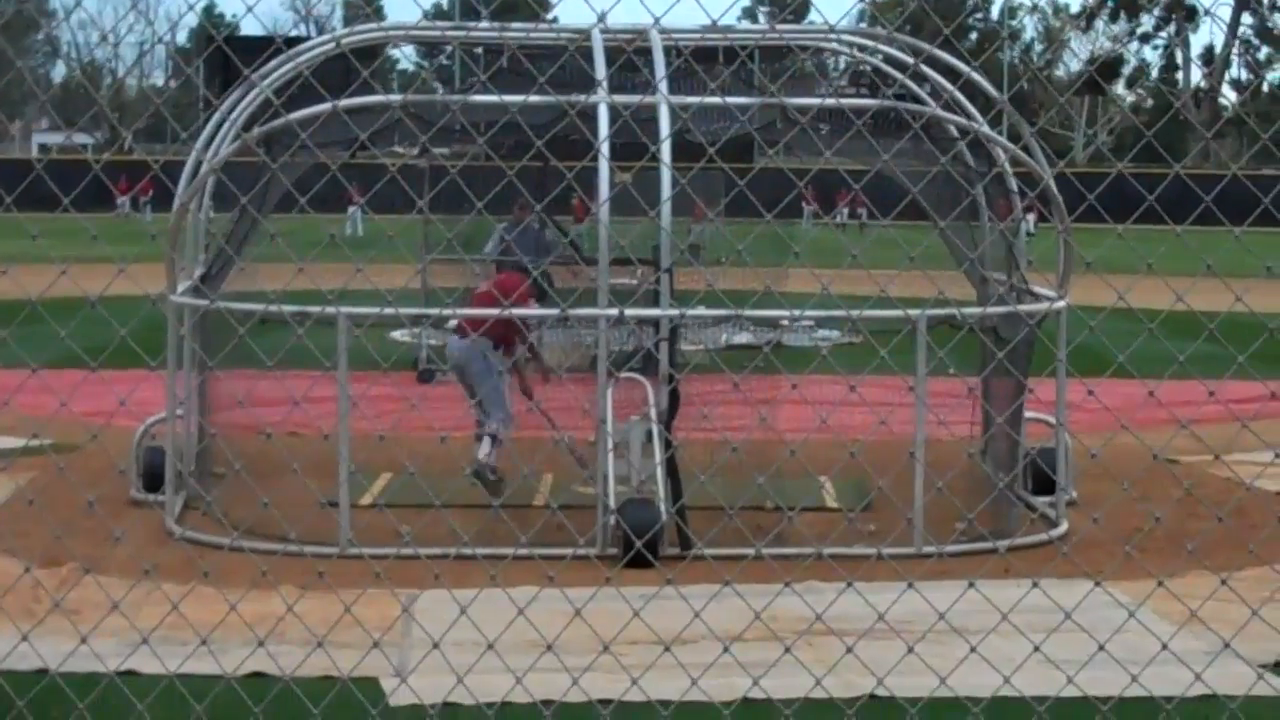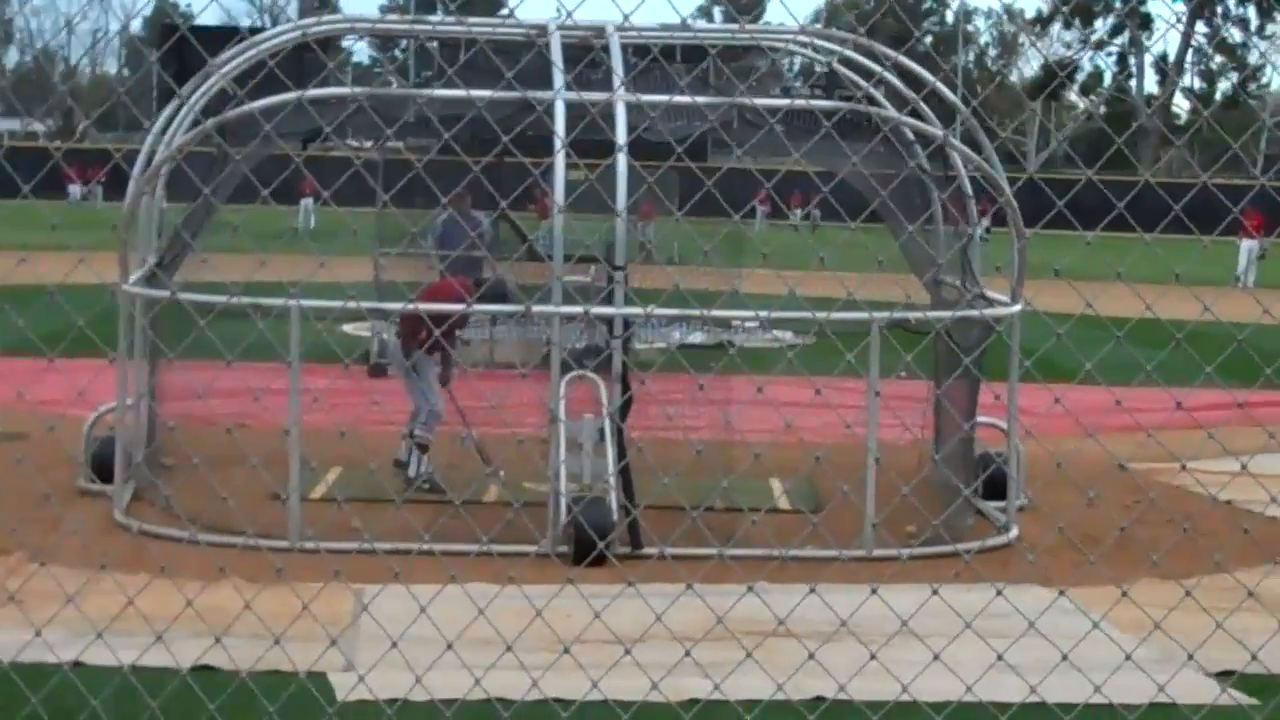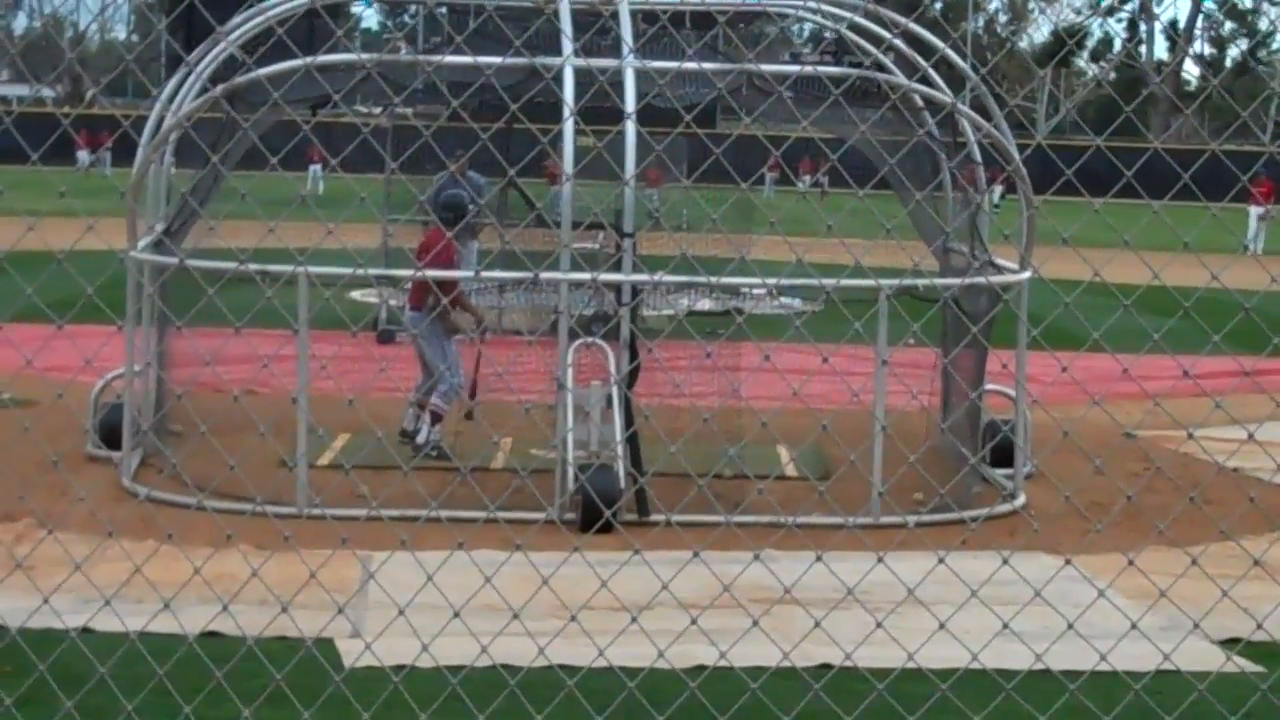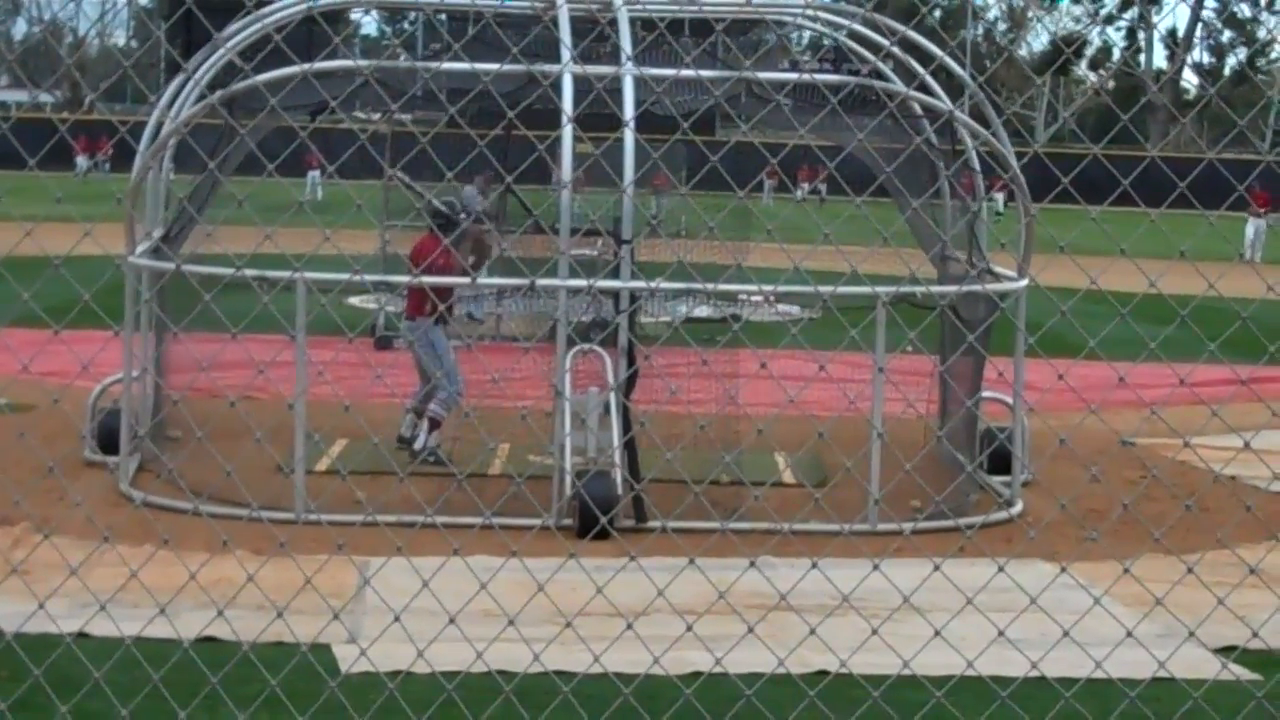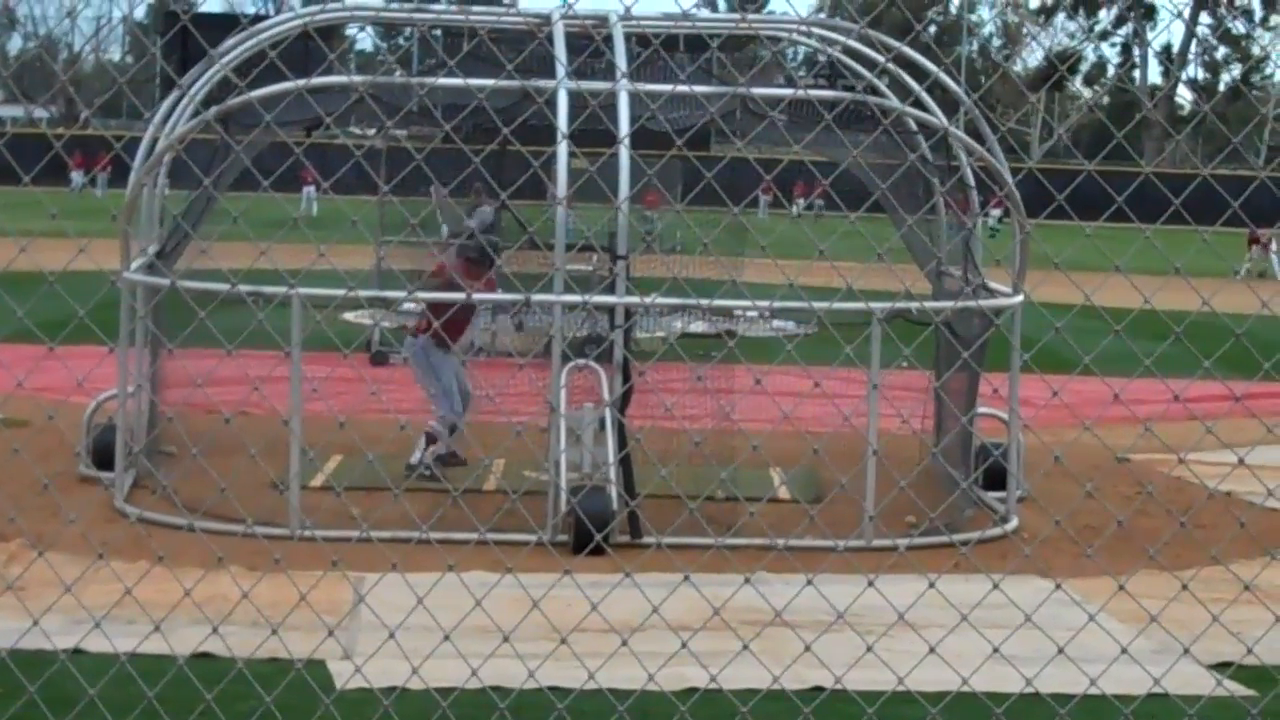
dt=1s
person 1, frame 1
left shoulder: (497, 283)
right shoulder: (521, 286)
left elbow: (508, 342)
right elbow: (521, 332)
left wrist: (522, 377)
right wrist: (538, 359)
left hip: (456, 345)
right hip: (478, 347)
left knee: (484, 409)
right knee: (500, 412)
left ankle: (483, 464)
right ankle: (485, 462)
person 1, frame 2
left shoulder: (465, 295)
right shoulder: (450, 291)
left elbow: (452, 334)
right elbow: (409, 316)
left wrist: (447, 368)
right wrist: (409, 355)
left hip: (426, 349)
right hip: (410, 349)
left knee: (425, 406)
right knee: (432, 409)
left ankle: (406, 457)
right ankle: (417, 474)
person 1, frame 3
left shoulder: (443, 240)
right shoulder: (439, 243)
left elbow: (450, 286)
right elbow: (428, 288)
left wrist: (475, 313)
right wrist: (446, 320)
left hip: (422, 316)
right hip: (427, 318)
left knee: (432, 376)
right knee: (452, 380)
left ankle: (410, 428)
right ankle: (426, 440)
person 1, frame 4
left shoulder: (440, 246)
right shoulder: (429, 246)
left elbow: (466, 274)
right elbow: (452, 274)
left wrist: (479, 250)
right wrist: (467, 243)
left hip: (425, 324)
right hip: (424, 325)
left knee: (431, 383)
right knee: (451, 388)
left ankle: (407, 433)
right ankle: (423, 447)
person 1, frame 5
left shoulder: (486, 279)
right shoulder: (451, 267)
left elbow: (473, 291)
right elbow: (423, 290)
left wrist: (455, 278)
right wrist: (447, 278)
left hip: (444, 347)
right hip: (424, 346)
left knee: (463, 399)
right knee: (450, 408)
left ankle: (443, 450)
right ankle: (418, 462)
